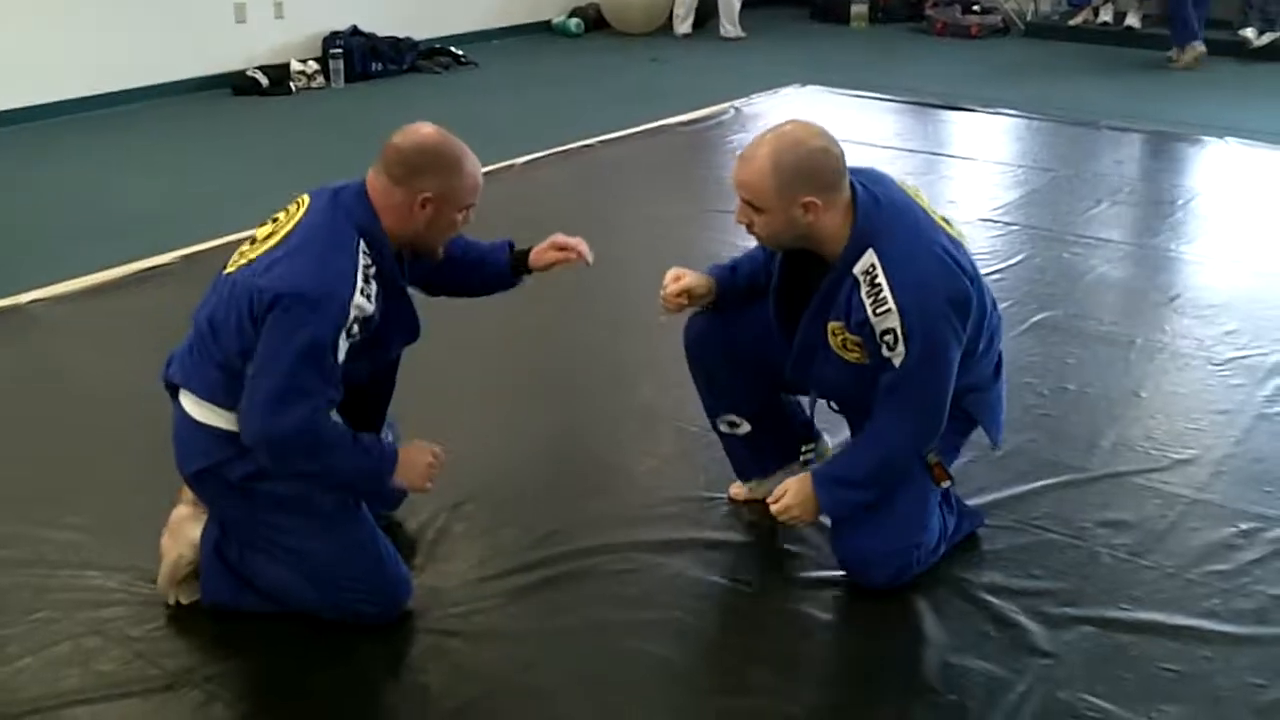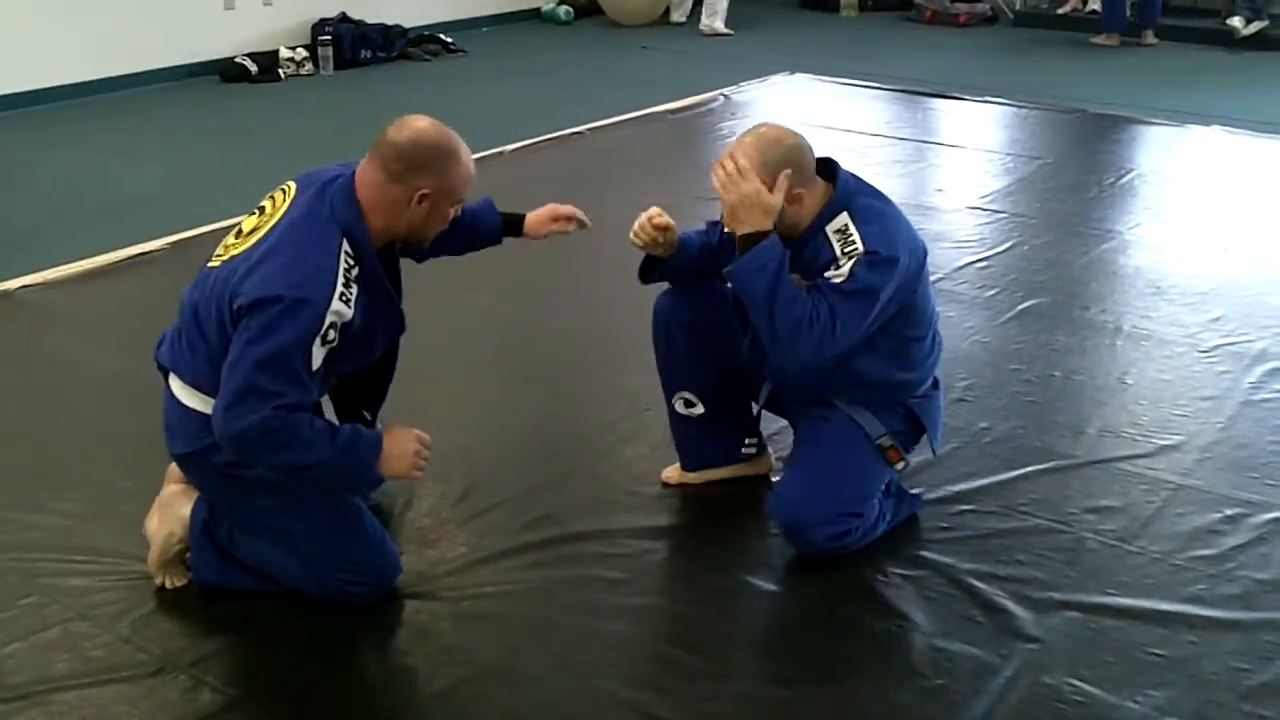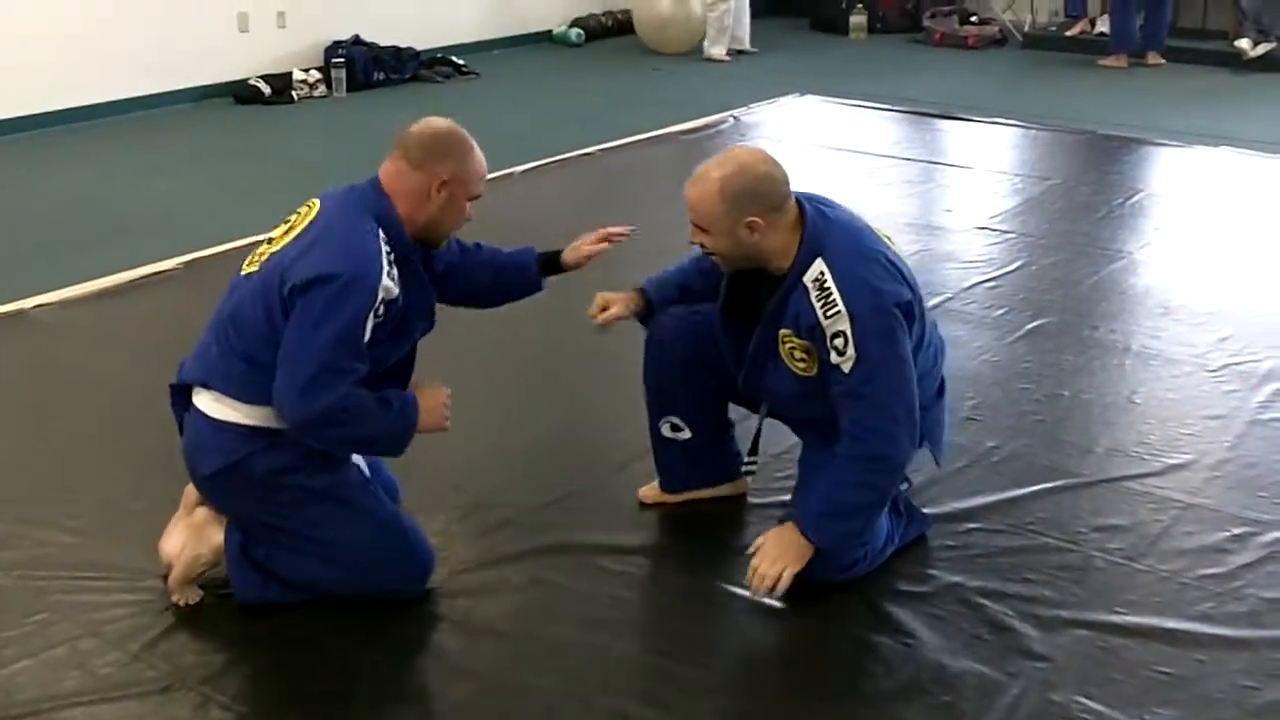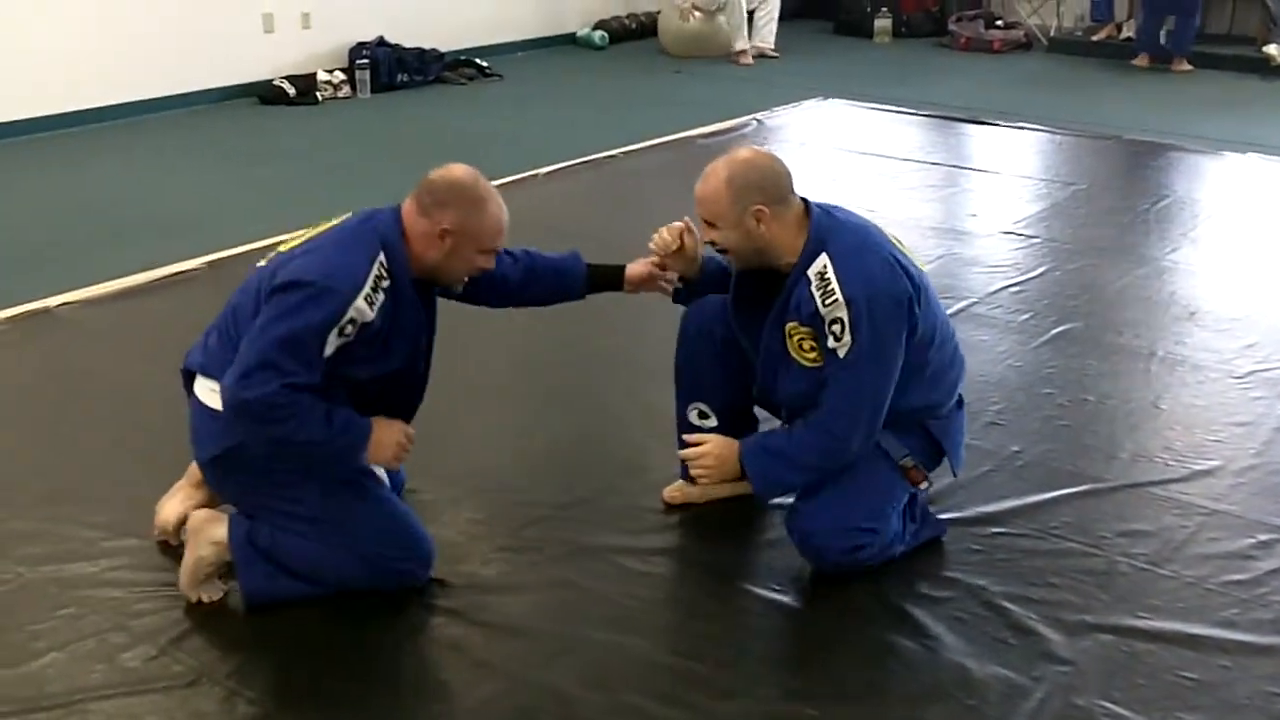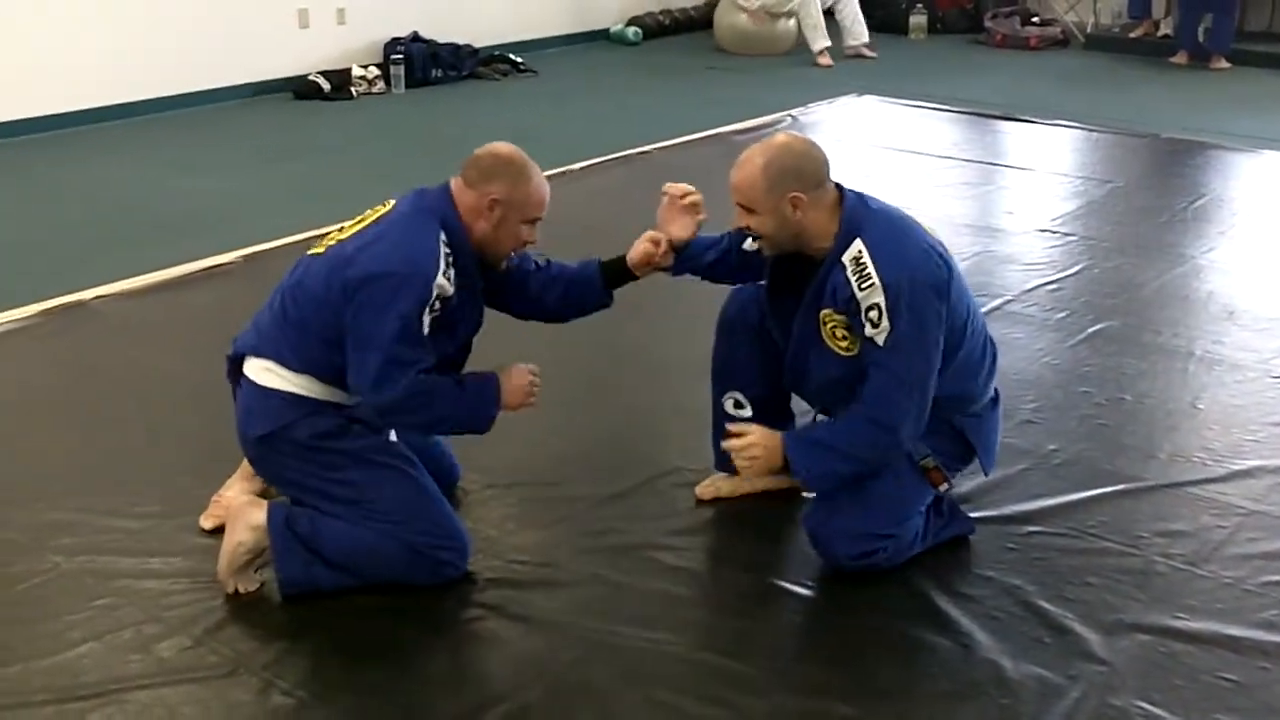
dt=1s
person 1, frame 1
left shoulder: (348, 206)
right shoulder: (324, 287)
left elbow: (429, 261)
right elbow: (281, 430)
left wrist: (522, 261)
right wrist: (388, 462)
left hip: (260, 409)
right hip: (243, 443)
left knee: (379, 492)
right knee: (378, 594)
left ankle: (228, 502)
right ankle: (207, 546)
person 1, frame 2
left shoulder: (341, 188)
right shoulder: (306, 288)
left elbow: (423, 227)
right elbow: (253, 423)
left wrist: (517, 224)
right wrist: (372, 450)
left hip: (257, 393)
right hip: (228, 426)
left knee: (362, 473)
right knee: (366, 573)
left ankle: (210, 483)
right ankle: (195, 521)
person 1, frame 3
left shoulder: (360, 211)
right shoulder: (353, 267)
left elbow: (445, 267)
right elbow: (317, 405)
left wrist: (554, 262)
right wrist: (410, 413)
left hip: (245, 422)
right hip: (249, 443)
left knee: (379, 496)
right knee: (402, 567)
left ankle: (222, 496)
right ankle: (224, 539)
person 1, frame 4
left shoulder: (399, 241)
right shoulder: (337, 285)
left elbow: (506, 274)
right elbow: (255, 396)
left wrist: (617, 278)
right wrist: (361, 436)
left hip: (286, 414)
right hip: (249, 430)
left knee: (382, 489)
right knee: (403, 560)
left ankle: (215, 482)
right ankle: (227, 537)
person 1, frame 5
left shoulder: (437, 218)
right shoulder: (409, 265)
left elbow: (529, 288)
right elbow: (392, 392)
left wrist: (622, 269)
right wrist: (493, 395)
left hip: (330, 389)
right hip: (295, 410)
left knee: (438, 477)
right knee: (438, 553)
left ankle: (275, 469)
right ankle: (266, 524)
person 2, frame 1
left shoulder: (914, 285)
right shoulder: (836, 192)
left elbow: (909, 424)
right elbow: (779, 261)
left wrist: (824, 490)
right wrist: (713, 285)
left hip: (929, 398)
left knee: (871, 558)
right knee: (712, 334)
left ankle: (943, 512)
right ankle: (785, 457)
person 2, frame 2
left shoulder: (876, 244)
right shoulder: (778, 201)
left elbow: (802, 348)
right elbow: (718, 252)
left wrist: (757, 237)
right wrist: (671, 247)
left hip: (867, 400)
left knee: (807, 521)
right knee: (679, 310)
left ankle: (886, 495)
right ankle: (729, 453)
person 2, frame 3
left shoulder: (859, 295)
right shoulder: (776, 218)
left elbow: (880, 439)
right elbow: (711, 270)
left wrist: (806, 531)
right wrist: (643, 299)
left hip: (873, 415)
left knee: (824, 559)
right knee: (675, 334)
left ankle: (887, 509)
right ankle: (705, 474)
person 2, frame 4
left shoulder: (861, 286)
right shoulder: (779, 236)
left elbow: (844, 428)
right elbow: (738, 291)
left wrist: (746, 460)
right wrist: (692, 269)
left hip: (893, 420)
left knee: (824, 537)
right knee: (706, 320)
left ankle: (905, 512)
right ankle: (722, 474)
person 2, frame 5
left shoulder: (896, 273)
right shoulder: (797, 230)
left elbow: (893, 417)
right elbow: (739, 254)
left wrist: (788, 449)
right wrist: (680, 246)
left hip: (932, 416)
right hip: (855, 384)
left knee: (843, 538)
right knee: (746, 311)
left ankle: (936, 509)
right ankle: (761, 469)
